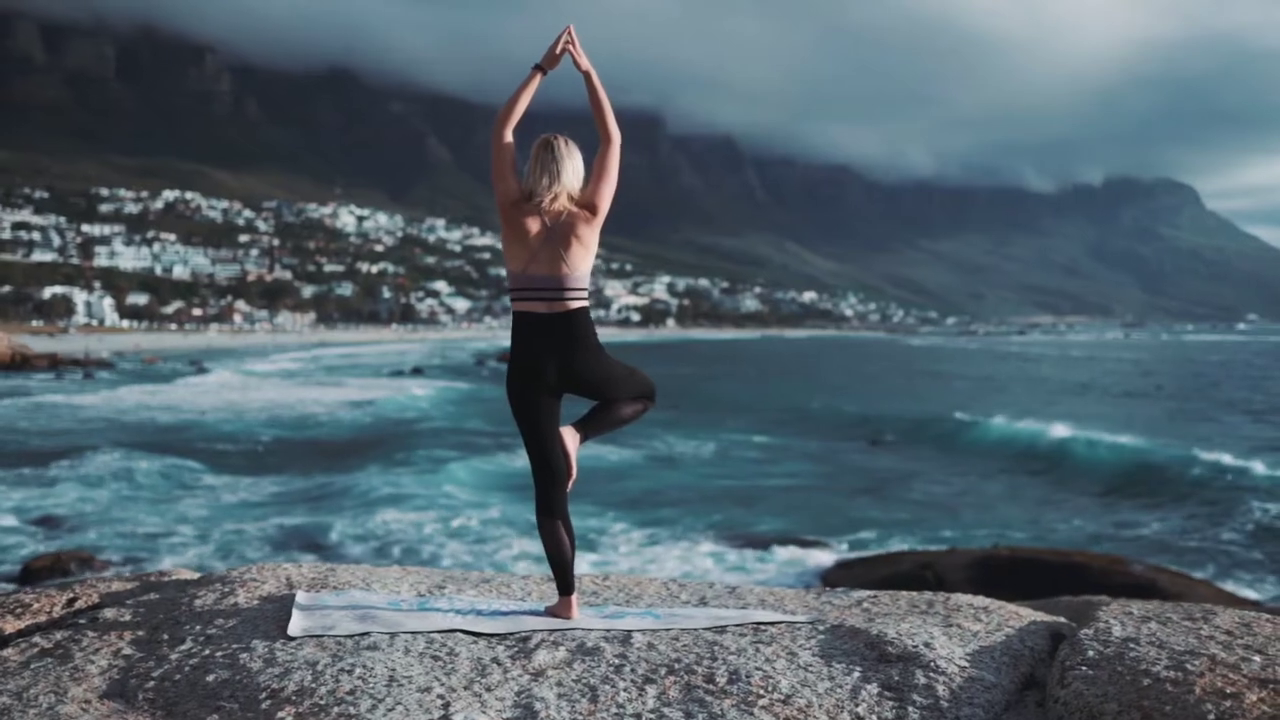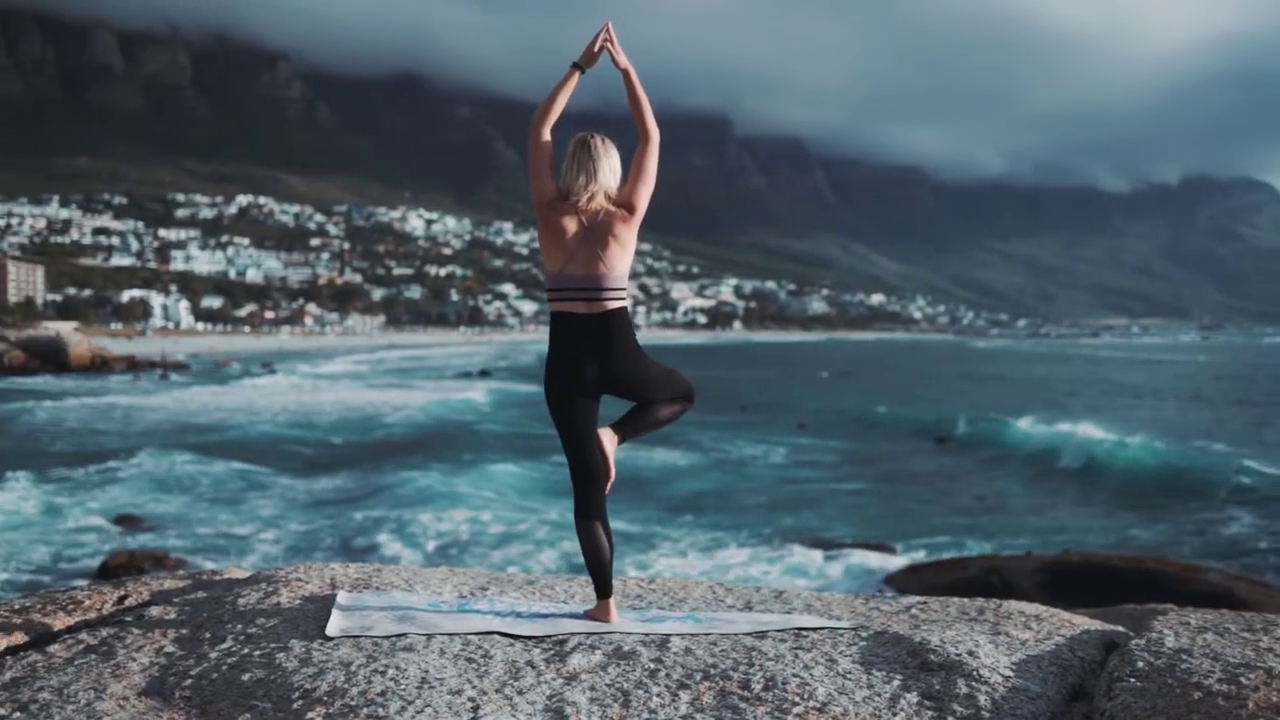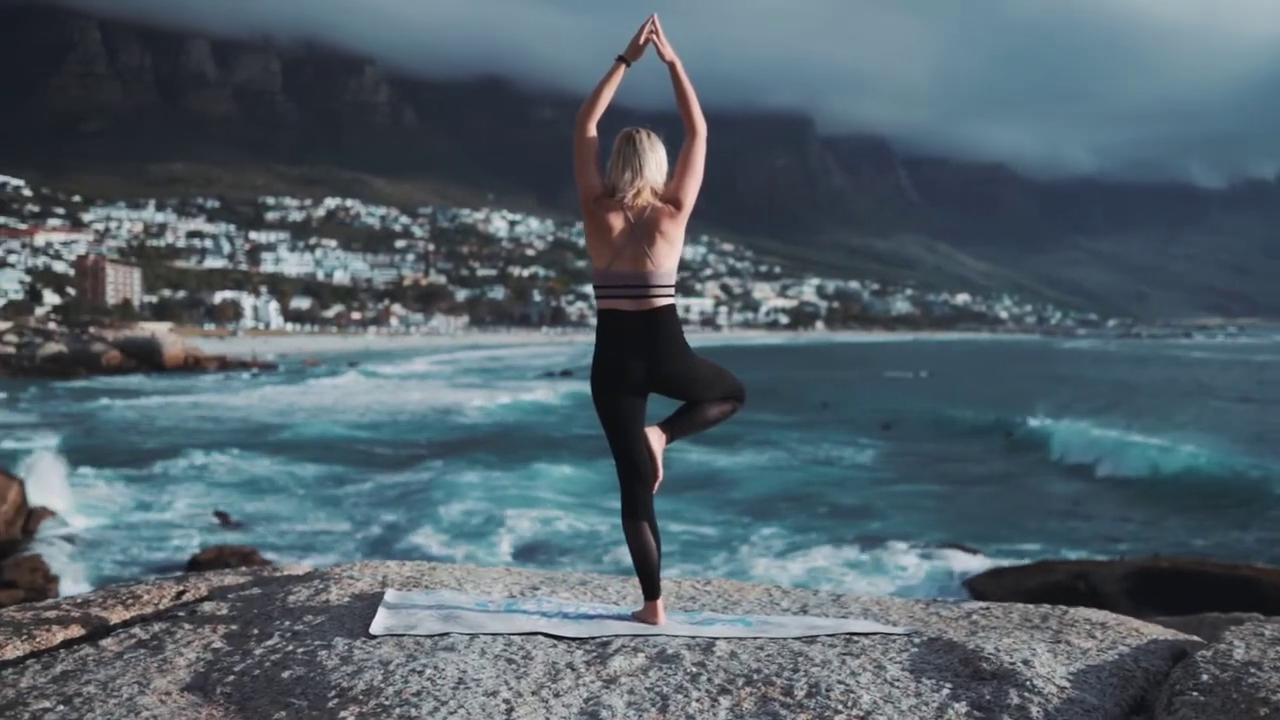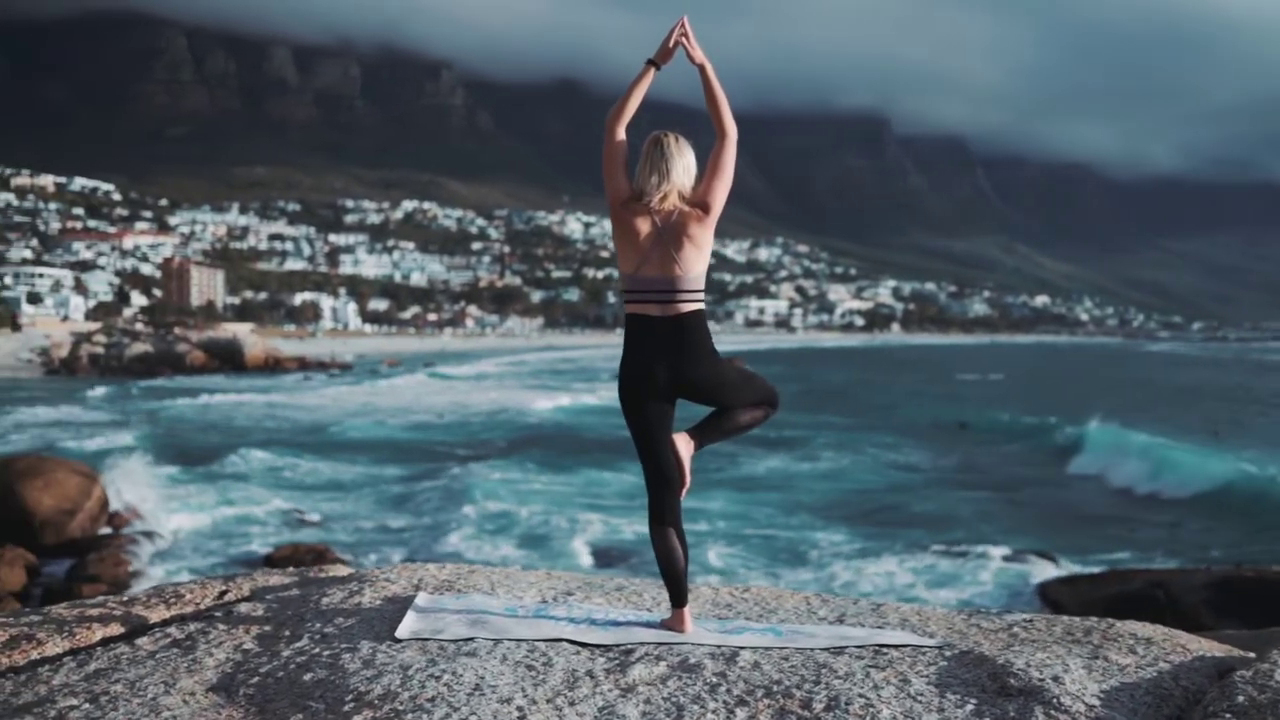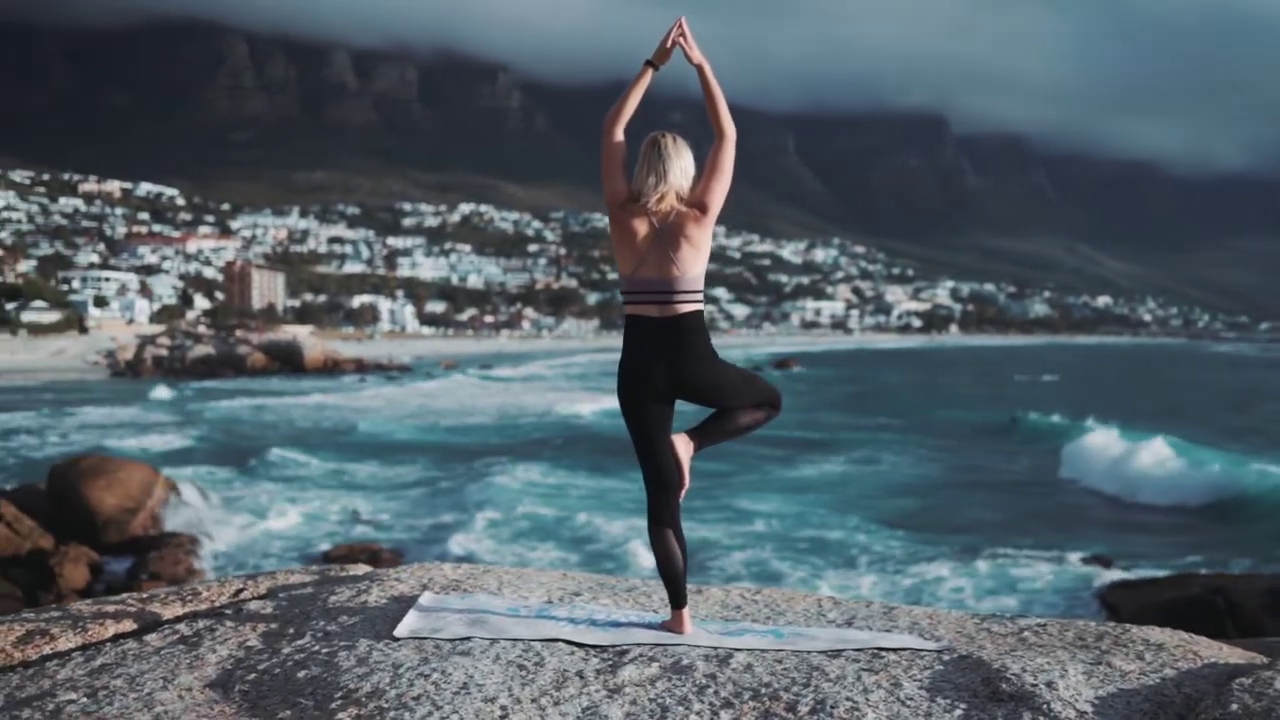
dt=1s
person 1, frame 1
left shoulder: (513, 215)
right shoulder: (589, 217)
left elbow: (502, 132)
right elbow: (612, 138)
left wrist: (542, 68)
right wrist: (586, 68)
left hip: (528, 359)
right hip: (578, 353)
left knee: (548, 485)
right knee: (643, 391)
left ankle: (566, 600)
right ankle: (577, 434)
person 1, frame 2
left shoulder: (550, 215)
right shoulder: (626, 217)
left elbow: (539, 131)
right elbow: (651, 137)
left wrist: (581, 65)
right wrist: (624, 66)
left hip: (566, 360)
right hip: (617, 354)
left knee: (587, 488)
right knee: (681, 392)
left ankle: (604, 604)
right ankle: (615, 435)
person 1, frame 3
left shoulder: (597, 212)
right shoulder: (673, 214)
left elbow: (584, 126)
right elbow: (698, 131)
left wrist: (626, 59)
right wrist: (671, 59)
left hip: (613, 357)
right hip: (664, 351)
left knee: (634, 488)
right knee: (732, 393)
left ankle: (652, 606)
right ankle: (663, 434)
person 1, frame 4
left shoulder: (625, 217)
right shoulder: (701, 218)
left elbow: (614, 130)
right elbow: (728, 135)
left wrist: (655, 63)
right wrist: (701, 62)
left hip: (641, 362)
right hip: (692, 357)
left knee: (662, 494)
right knee: (765, 398)
left ankle: (680, 614)
right ankle: (692, 440)
person 1, frame 5
left shoulder: (622, 217)
right shoulder: (699, 218)
left elbow: (612, 131)
right elbow: (727, 134)
left wrist: (652, 64)
right wrist: (698, 62)
left hip: (639, 364)
right hip: (691, 359)
left knee: (661, 495)
right knee: (766, 400)
left ankle: (680, 616)
right ankle: (690, 441)
